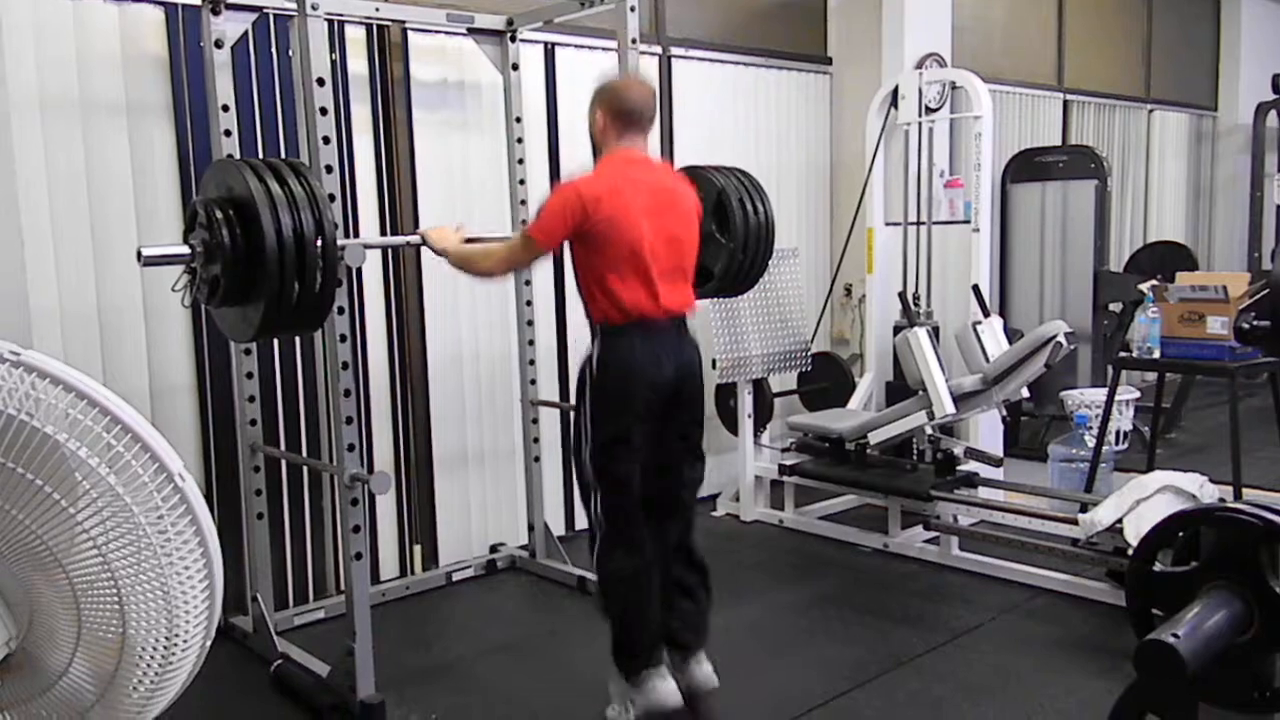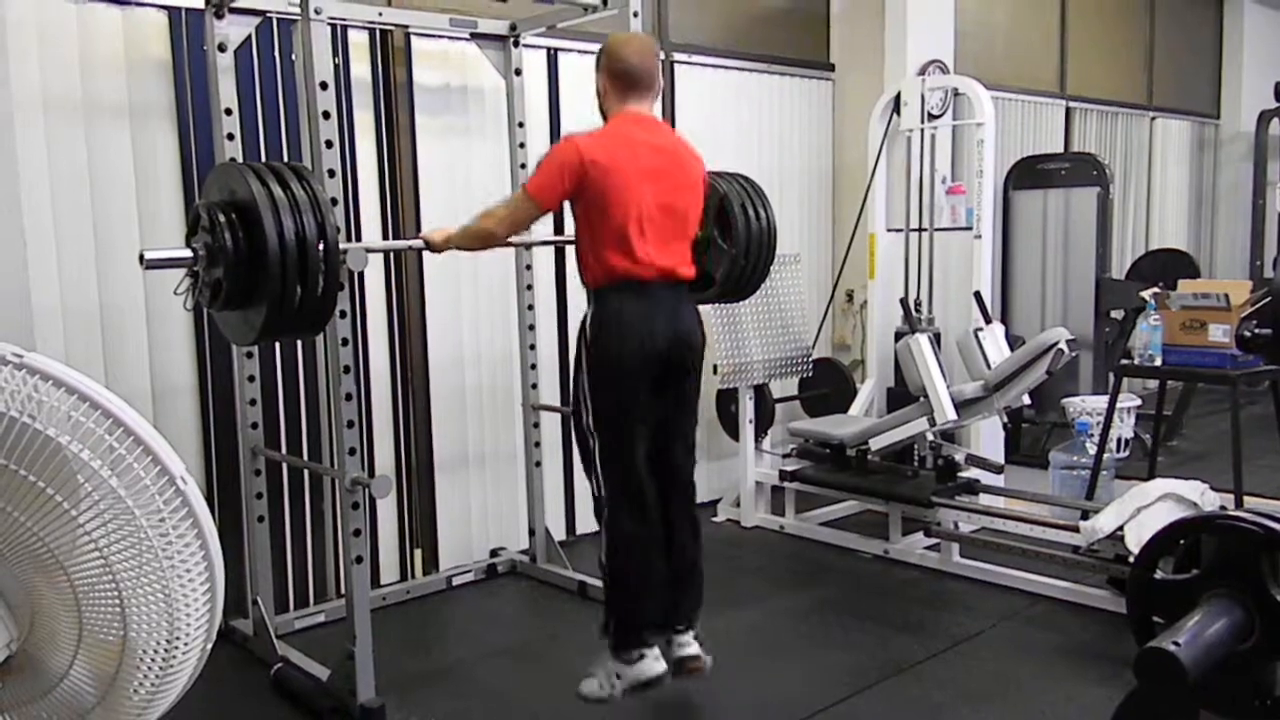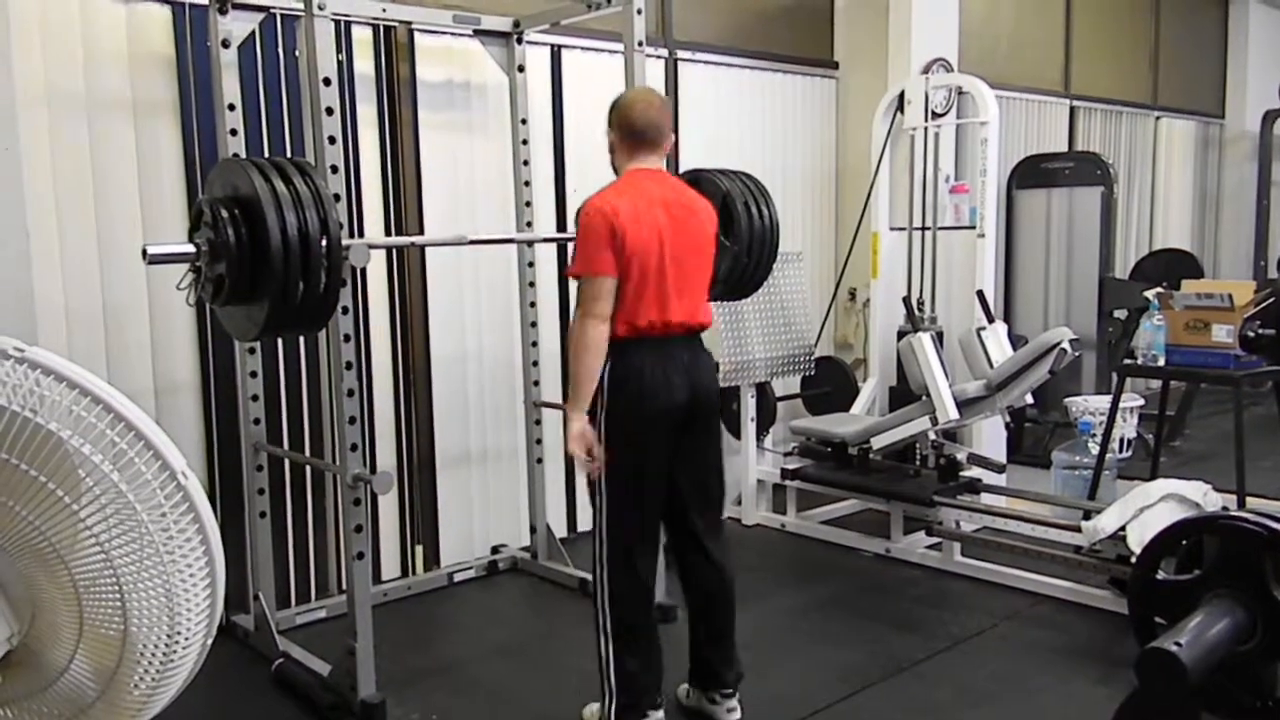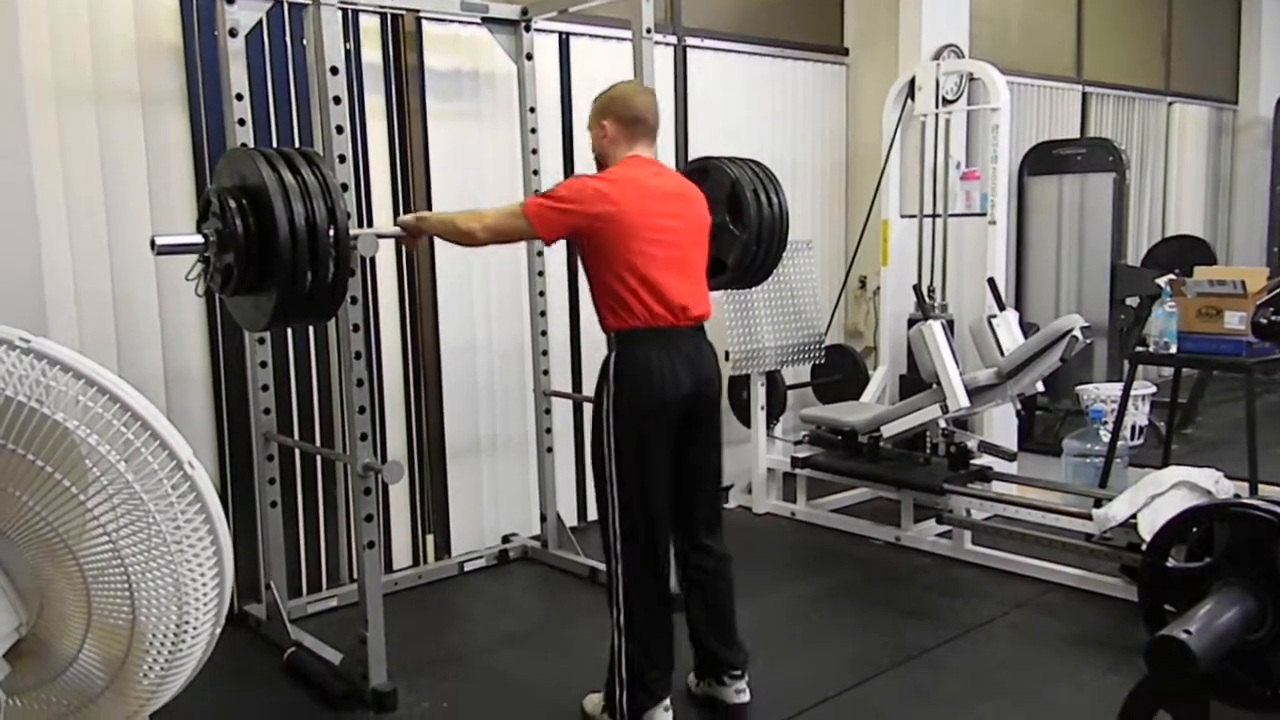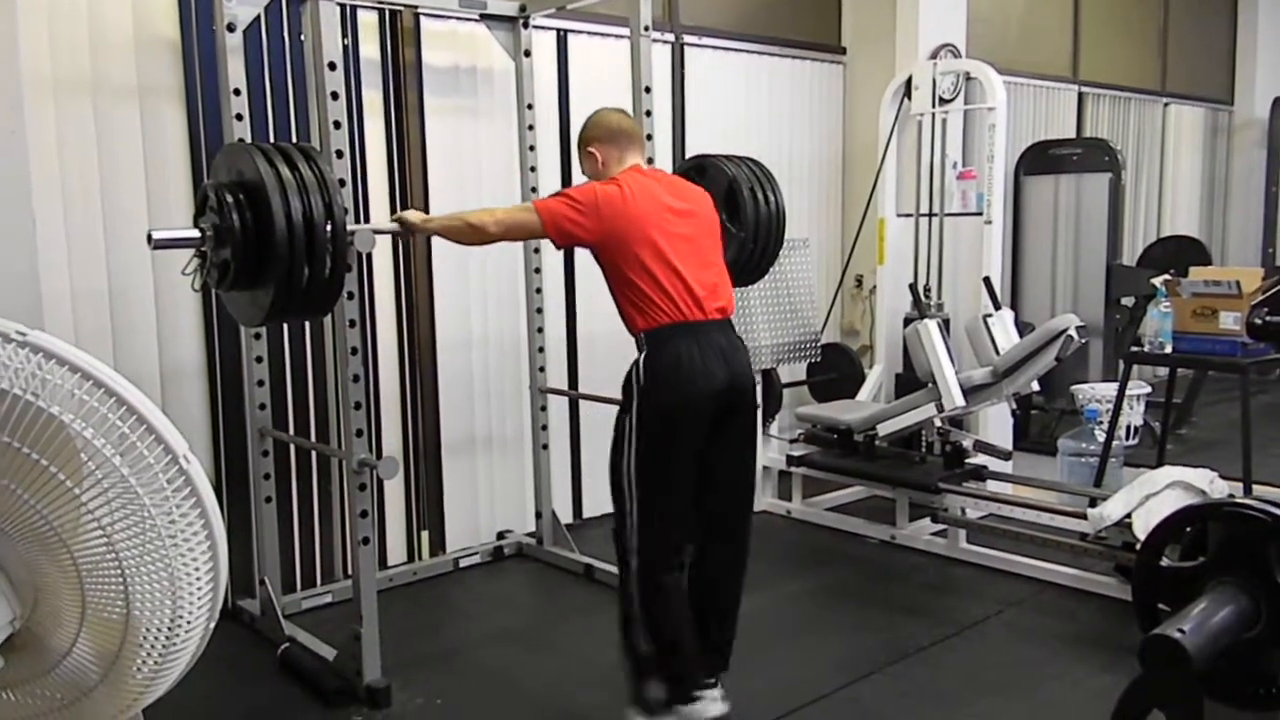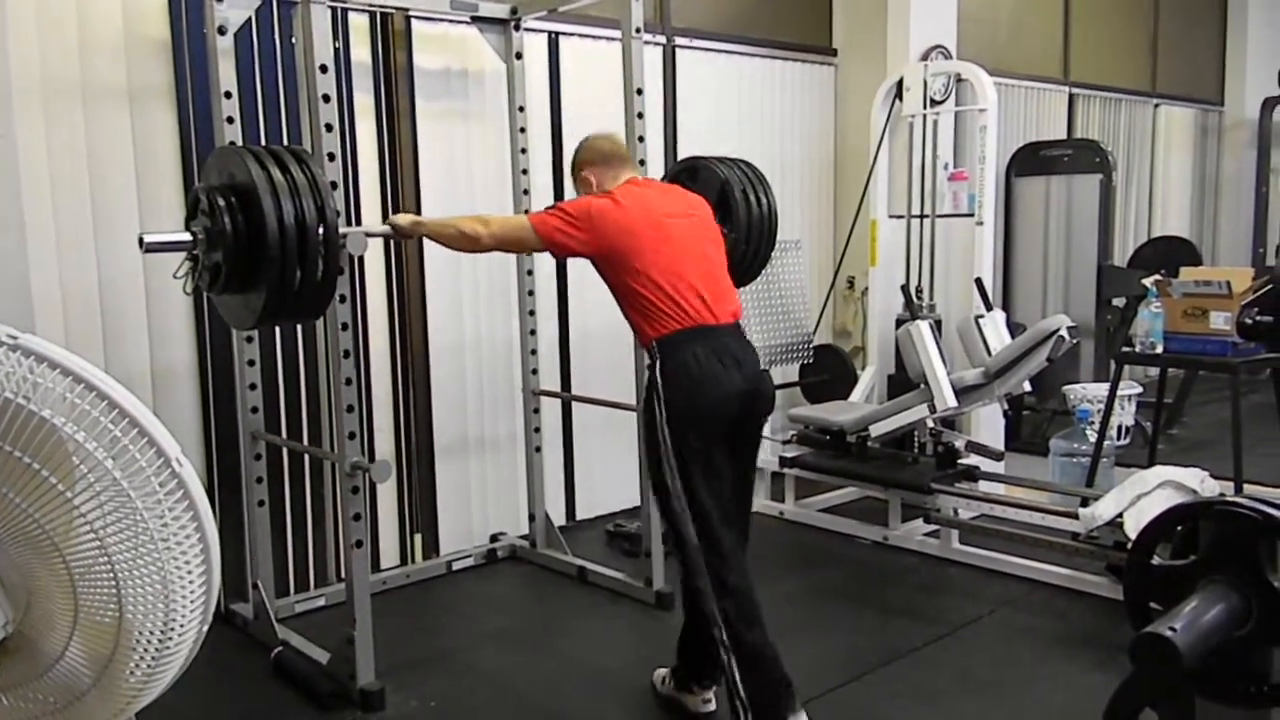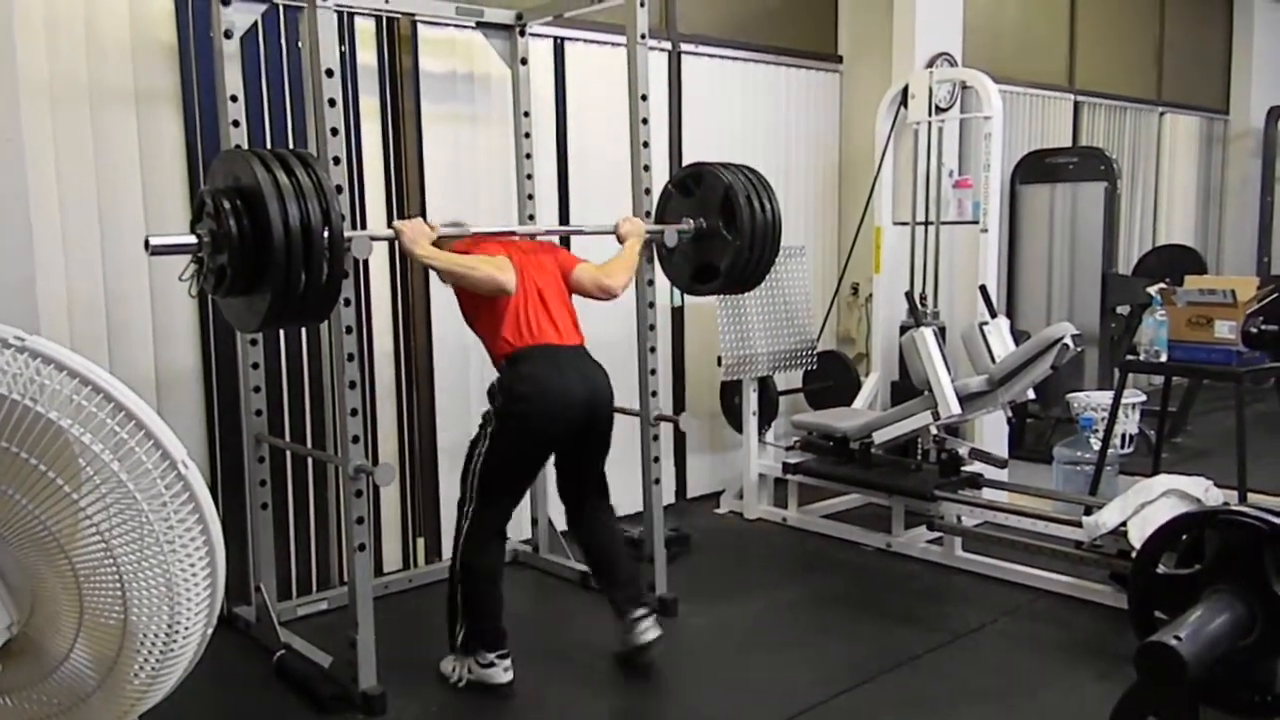
dt=0.7s
person 1, frame 1
left shoulder: (582, 194)
right shoulder: (683, 193)
left elbow: (501, 262)
left wrist: (449, 249)
left hip: (625, 359)
right hip: (680, 353)
left knee: (620, 522)
right knee: (670, 512)
right ankle: (687, 654)
person 1, frame 2
left shoulder: (583, 151)
right shoulder: (690, 158)
left elbow: (503, 224)
left wrist: (447, 239)
left hip: (622, 323)
right hip: (681, 317)
left knee: (623, 490)
right knee: (673, 481)
left ankle: (634, 647)
right ankle: (679, 628)
person 1, frame 3
left shoulder: (605, 209)
right shoulder: (701, 208)
left elbow: (594, 318)
left wrist: (577, 412)
left hip: (636, 376)
right hip: (696, 369)
left knee: (628, 549)
right knee: (702, 537)
person 1, frame 4
left shoulder: (594, 195)
right shoulder: (691, 196)
left elbow: (482, 228)
left wrist: (426, 224)
left hip: (640, 367)
right hip: (697, 359)
left knee: (637, 539)
right knee: (701, 528)
person 1, frame 5
left shoulder: (601, 201)
right shoulder: (696, 196)
left elbow: (490, 225)
left wrist: (424, 222)
left hip: (673, 365)
right hip: (730, 356)
left knee: (652, 542)
right knee: (723, 531)
person 1, frame 6
left shoulder: (598, 213)
right shoulder: (691, 202)
left elbow: (486, 235)
left wrist: (417, 225)
left hip: (690, 375)
right hip: (745, 365)
left knee: (710, 552)
right knee: (719, 540)
person 1, frame 7
left shoulder: (466, 253)
right shoulder: (544, 248)
left elbow: (501, 281)
right elbow: (610, 285)
left wrist: (423, 251)
right wrist: (632, 242)
left hip: (534, 386)
right hip: (590, 379)
left knee: (481, 517)
right knee: (591, 505)
left ankle: (486, 654)
right ankle: (637, 615)
